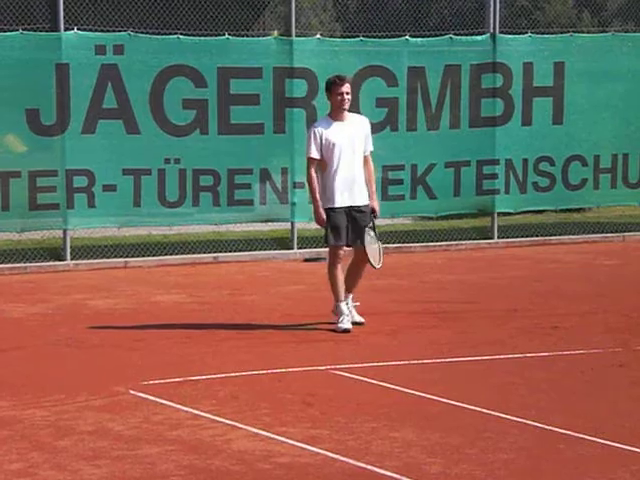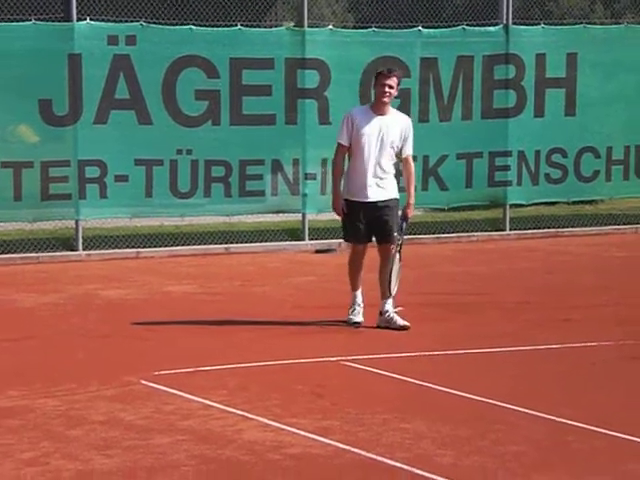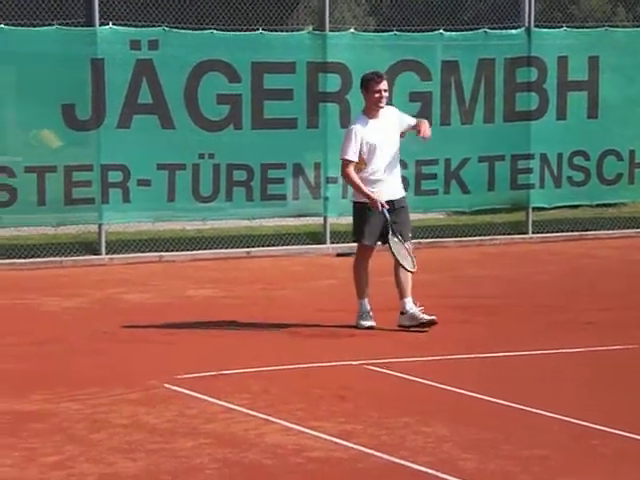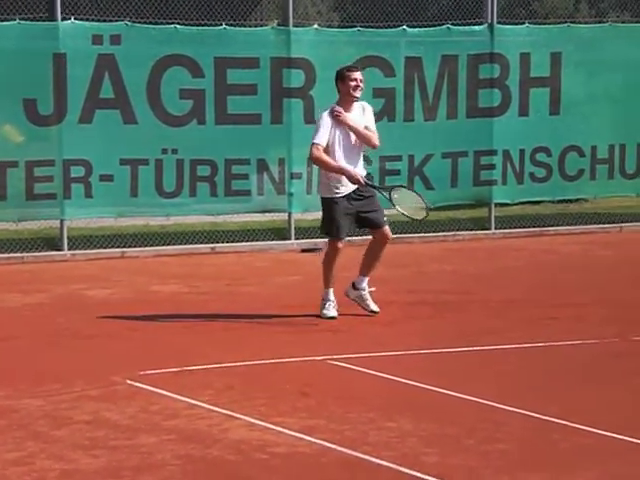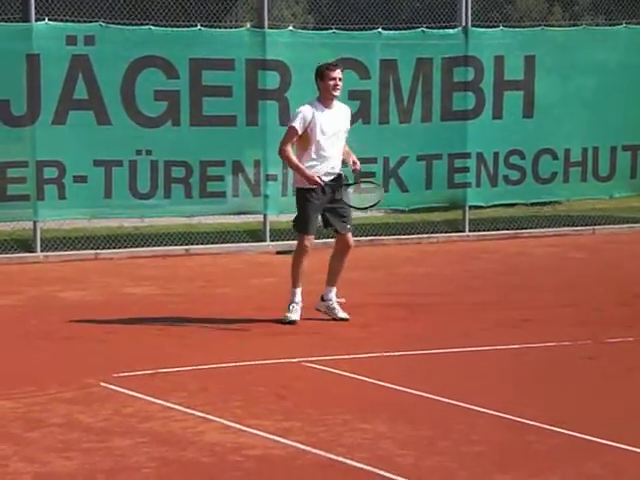
dt=1s
person 1, frame 1
left shoulder: (362, 123)
right shoulder: (319, 129)
left elbow: (367, 161)
right elbow: (312, 169)
left wrist: (373, 196)
right wrist: (317, 205)
left hip: (360, 201)
right hip: (334, 203)
left knee: (363, 255)
right knee: (337, 255)
left ankle: (346, 302)
right ankle: (342, 311)
person 1, frame 2
left shoulder: (403, 122)
right shoulder: (354, 116)
left elbow: (407, 162)
right elbow: (339, 156)
left wrist: (411, 200)
right wrist: (336, 193)
left hip: (387, 198)
right hip: (355, 197)
left knee: (388, 252)
right knee: (357, 252)
left ankle: (386, 311)
right ankle: (356, 302)
person 1, frame 3
left shoulder: (394, 115)
right shoulder: (356, 129)
left elbow: (416, 124)
right elbow: (347, 170)
left wrist: (422, 124)
right wrist: (369, 196)
left hip: (396, 196)
right hip: (368, 200)
right knee: (364, 252)
left ankle: (408, 310)
right ankle: (364, 310)
person 1, frame 4
left shoulder: (365, 109)
right shoulder: (327, 117)
left elbow: (374, 142)
right elbow: (315, 155)
left wrist: (349, 122)
right wrist: (345, 171)
left hip: (360, 186)
right hip: (335, 191)
left knee: (383, 235)
right knee: (336, 246)
left ankle: (359, 287)
right ankle: (328, 298)
person 1, frame 5
left shoulder: (345, 111)
right shoulder: (306, 112)
right elbow: (284, 149)
left wrist: (351, 157)
right wrist: (304, 173)
left hip: (335, 185)
right hip: (309, 186)
left knee: (346, 242)
right knee: (305, 244)
left ankle: (328, 299)
right ankle: (295, 300)
